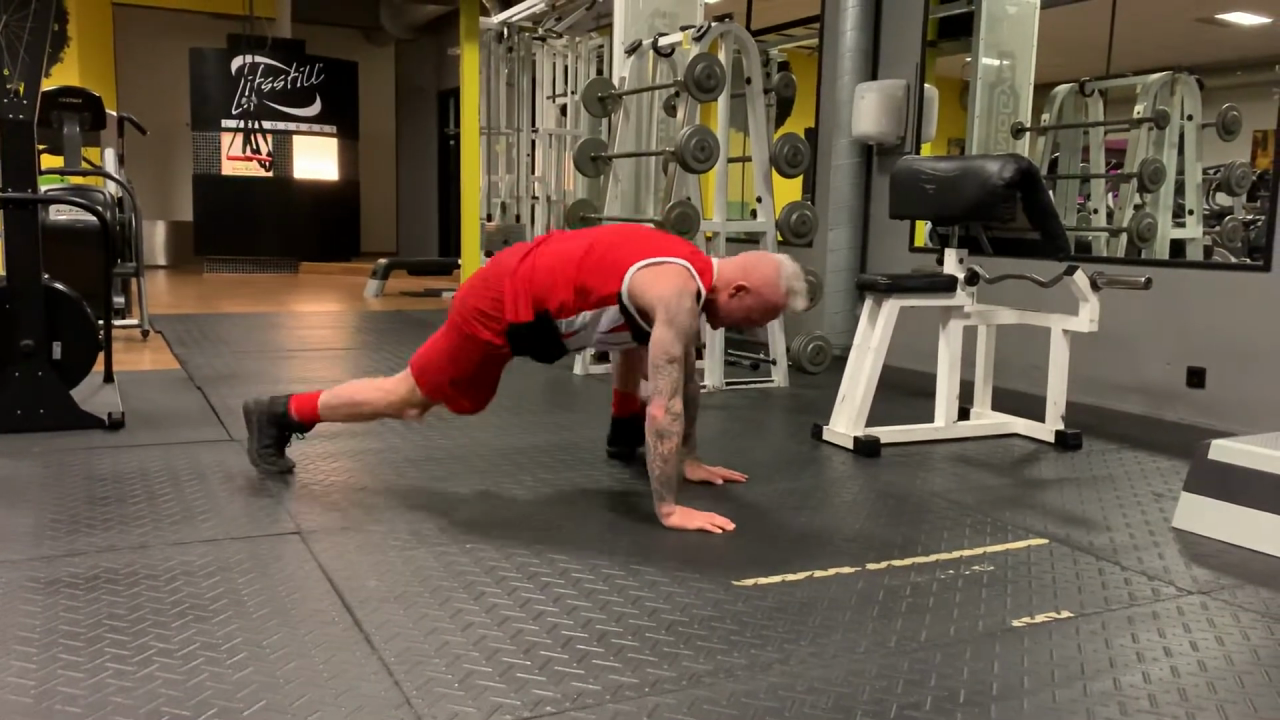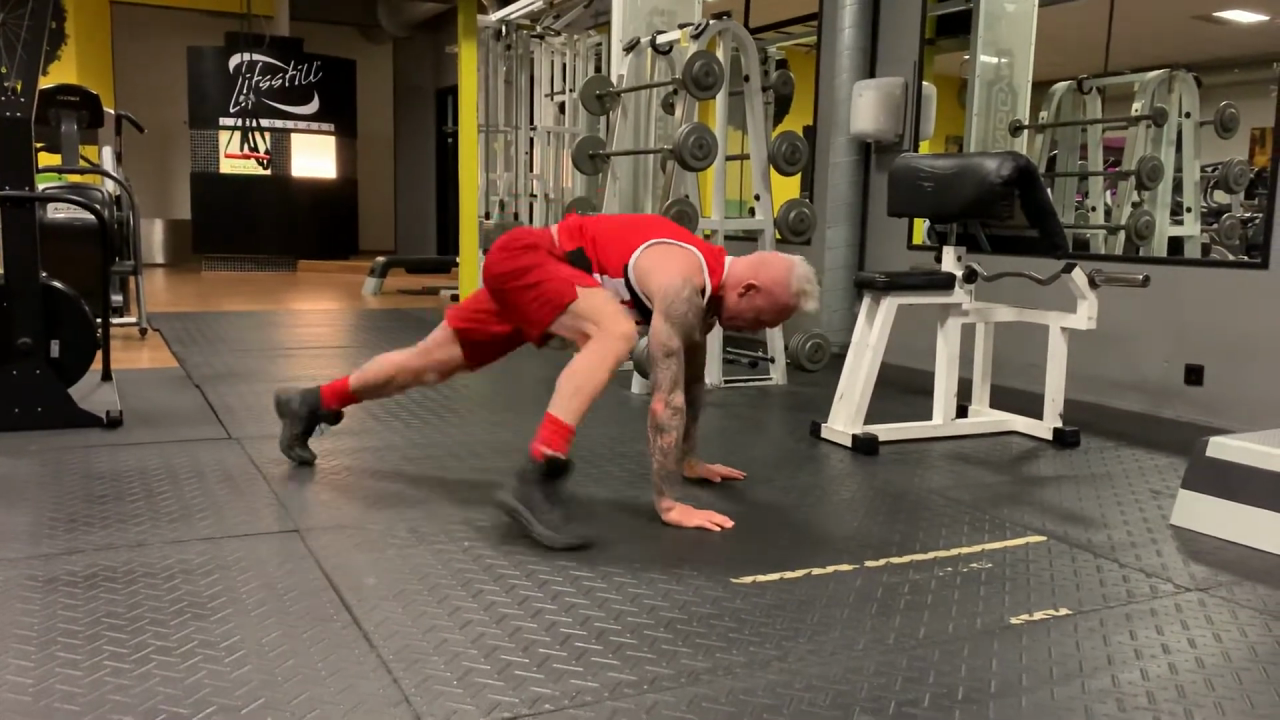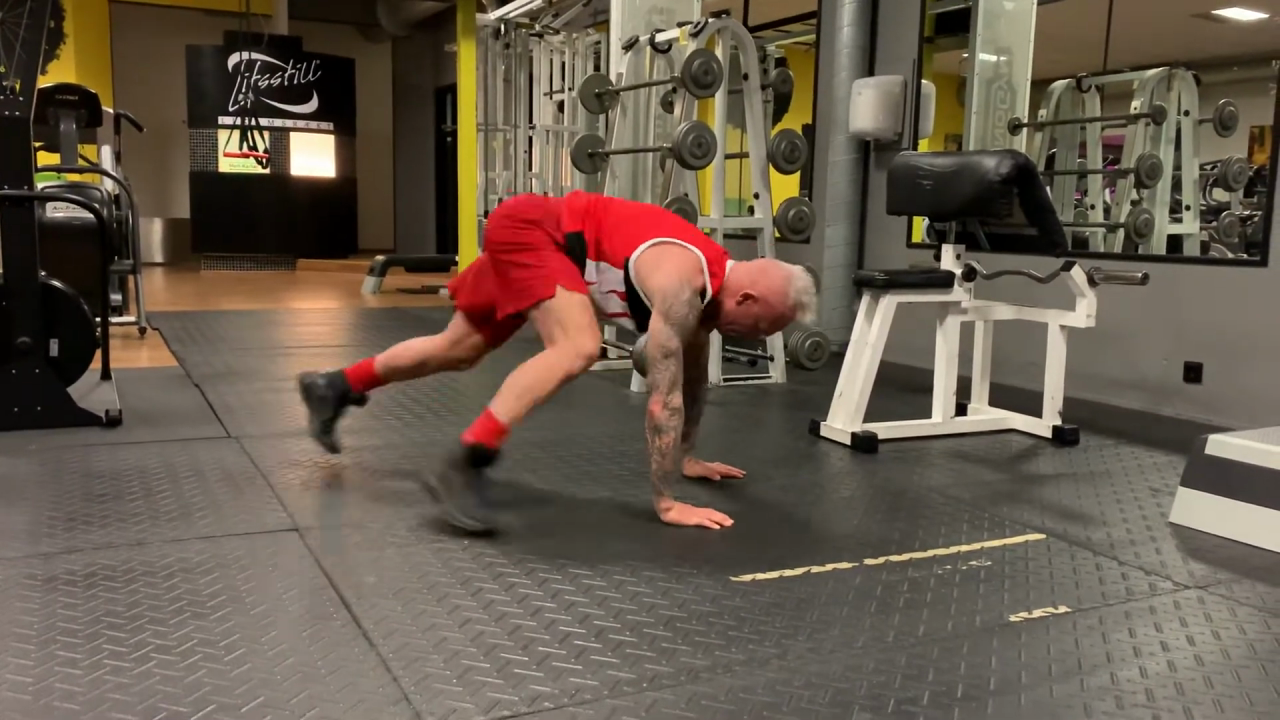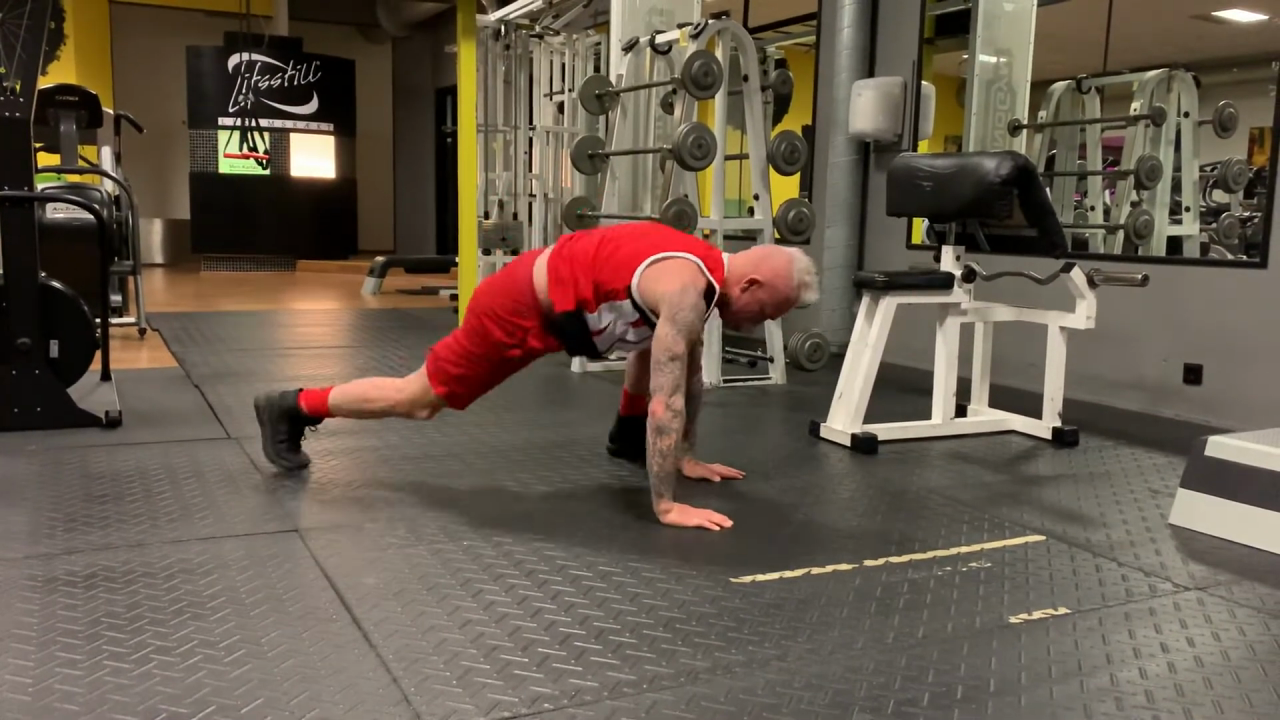
dt=0.4s
person 1, frame 1
left shoulder: (694, 274)
right shoulder: (679, 292)
left elbow: (684, 375)
right elbow: (665, 401)
left wrist: (689, 459)
right wrist: (669, 508)
left hip: (528, 272)
right hip: (499, 308)
left knee: (651, 332)
right knee: (406, 398)
right ankle: (279, 414)
person 1, frame 2
left shoulder: (708, 279)
right shoulder: (682, 282)
left elbow: (690, 376)
right elbow: (666, 394)
left wrist: (688, 461)
right wrist: (670, 502)
left hip: (545, 267)
right hip: (523, 259)
left knee: (432, 364)
right knee: (615, 338)
left ankle: (314, 405)
right ankle: (538, 477)
person 1, frame 3
left shoulder: (709, 283)
right shoulder: (681, 284)
left elbow: (694, 374)
right elbow: (664, 396)
left wrist: (687, 457)
right wrist: (668, 501)
left hip: (547, 238)
right hip: (527, 227)
left knee: (458, 350)
right knee: (577, 349)
left ankle: (338, 387)
right ankle: (465, 466)
person 1, frame 4
left shoulder: (702, 271)
right shoulder: (686, 287)
left elbow: (686, 373)
right elbow: (667, 396)
left wrist: (686, 458)
right wrist: (667, 504)
left hip: (551, 281)
right hip: (518, 310)
left knee: (660, 328)
right knee: (418, 399)
left ankle: (628, 433)
right ankle: (291, 408)
